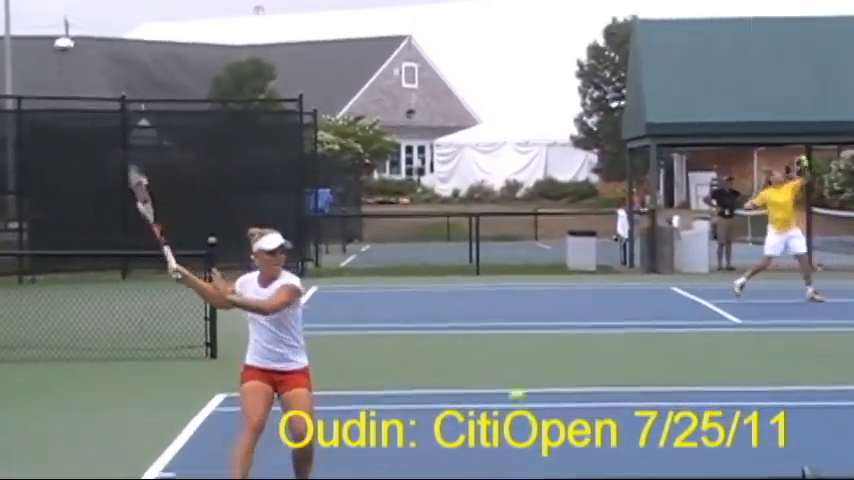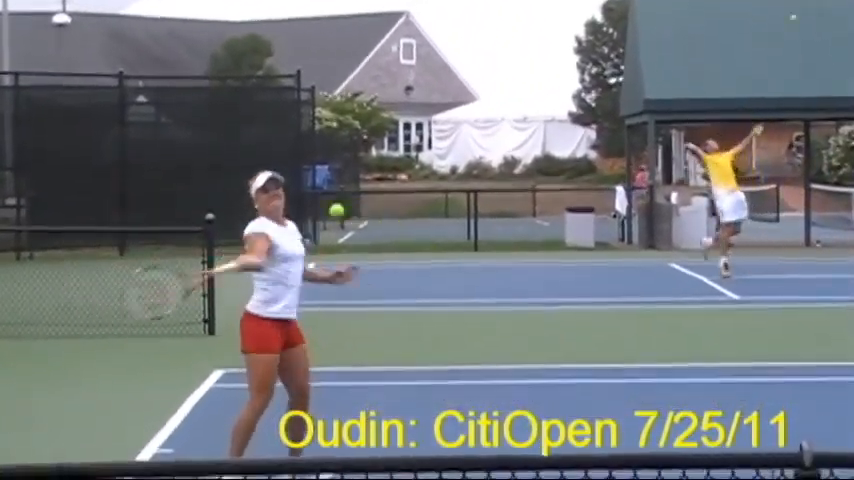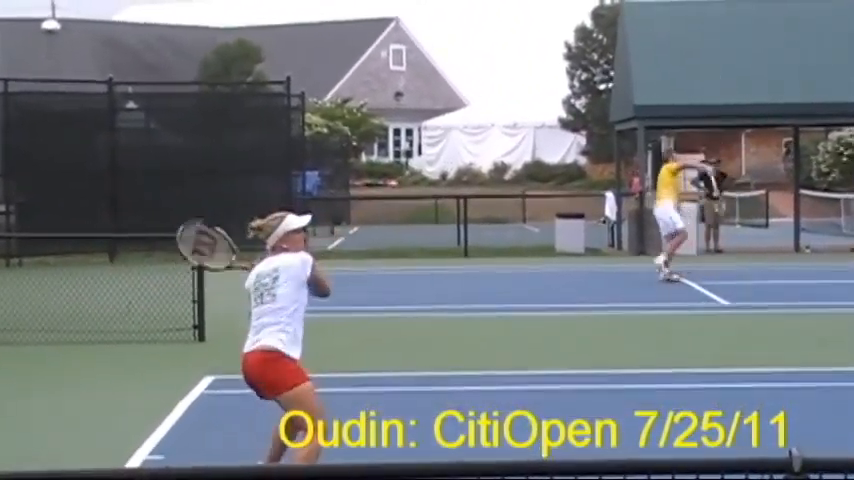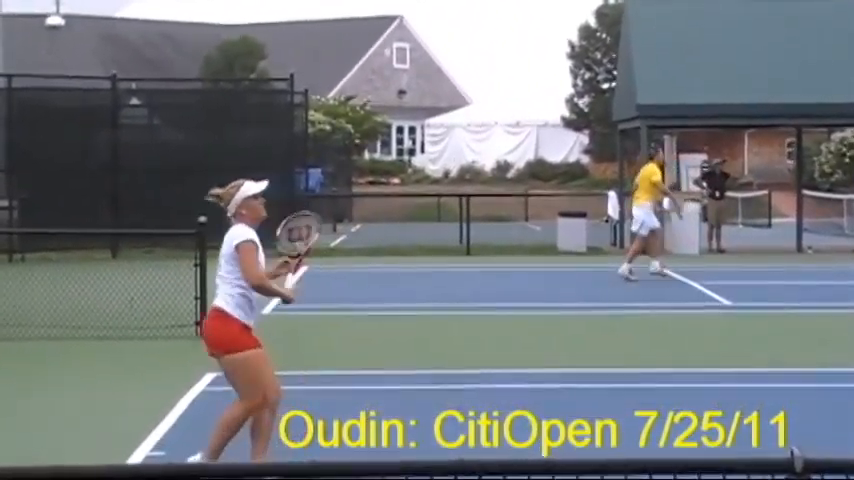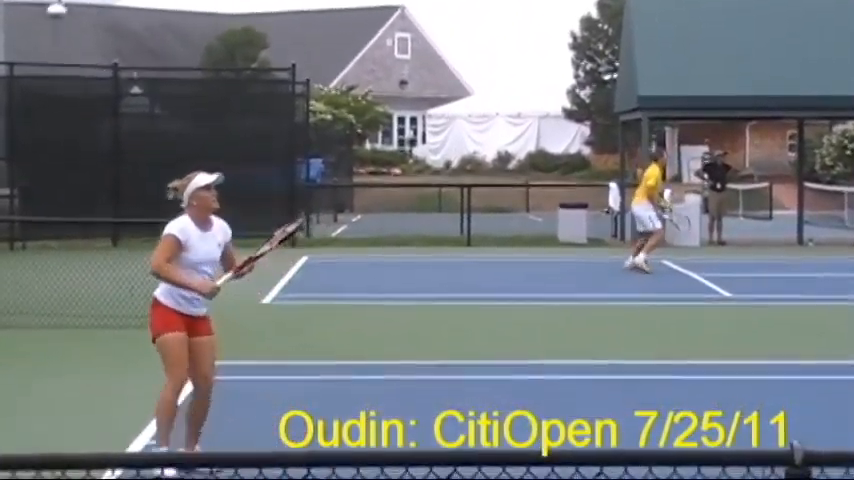
dt=0.4s
person 1, frame 1
left shoulder: (290, 284)
right shoulder: (246, 281)
left elbow: (268, 307)
right elbow: (221, 299)
left wrist: (231, 294)
right wrist: (187, 277)
left hip: (293, 370)
right hip: (256, 369)
left knee: (301, 433)
right knee: (253, 426)
person 1, frame 2
left shoulder: (290, 228)
right shoulder: (259, 228)
right elbow: (256, 260)
left wrist: (328, 277)
right wrist: (236, 264)
left hip: (287, 321)
right hip: (264, 322)
left knee: (301, 396)
right knee: (260, 401)
person 1, frame 3
left shoulder: (257, 273)
right shoulder: (302, 261)
right elbow: (323, 290)
left hip: (255, 360)
right hip: (275, 359)
left knee: (303, 415)
right knee: (316, 429)
left ankle: (269, 467)
person 1, frame 4
left shoulder: (242, 235)
right shoulder: (245, 235)
right elbow: (257, 281)
left wrist: (278, 270)
right wrist: (284, 292)
left hip: (239, 327)
right hip: (225, 326)
left knee: (271, 396)
right knee: (253, 400)
right ankle: (205, 463)
person 1, frame 5
left shoulder: (221, 228)
right shoulder: (178, 229)
left elbow: (230, 266)
right elbow: (157, 267)
left wrist: (245, 266)
right wrist: (195, 285)
left hip: (200, 315)
right hip: (169, 310)
left knee: (205, 384)
right knee: (176, 380)
left ankle: (191, 449)
right ankle: (161, 447)
person 2, frame 1
left shoulder: (790, 188)
right shoulder: (766, 193)
left elbow: (804, 181)
right elbow: (751, 204)
right wrist: (748, 204)
left hip: (791, 231)
right hip: (775, 233)
left knee: (804, 261)
right knee: (766, 262)
left ankle: (811, 291)
right ankle: (743, 280)
person 2, frame 2
left shoulder: (725, 156)
right shoulder: (708, 158)
left elbow: (741, 146)
right elbow: (696, 151)
left wrist: (753, 134)
right wrist: (691, 147)
left hip: (735, 194)
right hip: (722, 195)
left knee: (736, 228)
right knee: (727, 229)
left ankle: (711, 241)
right ankle: (724, 261)
person 2, frame 3
left shoulder: (667, 173)
right shoulder: (668, 168)
right elbow: (685, 164)
right wrist: (704, 167)
left hip: (662, 208)
right hip: (665, 208)
left knee: (670, 240)
right knee: (682, 234)
left ankle: (665, 271)
right ankle: (662, 259)
person 2, frame 4
left shoulder: (646, 169)
right shoulder: (654, 170)
left elbow: (636, 186)
right elbow: (662, 188)
right wrist: (675, 201)
left hip: (645, 206)
right hip: (644, 207)
left knee: (655, 235)
right knee: (640, 240)
left ankle: (656, 265)
right ankle: (625, 268)
person 2, frame 5
left shoulder: (652, 170)
right shoulder: (656, 172)
right elbow: (649, 192)
left wrist: (661, 203)
right wrist: (657, 206)
left hip: (637, 205)
right hip: (644, 206)
left knee: (645, 235)
right knee: (659, 234)
left ankle: (632, 260)
right ankle: (641, 258)
